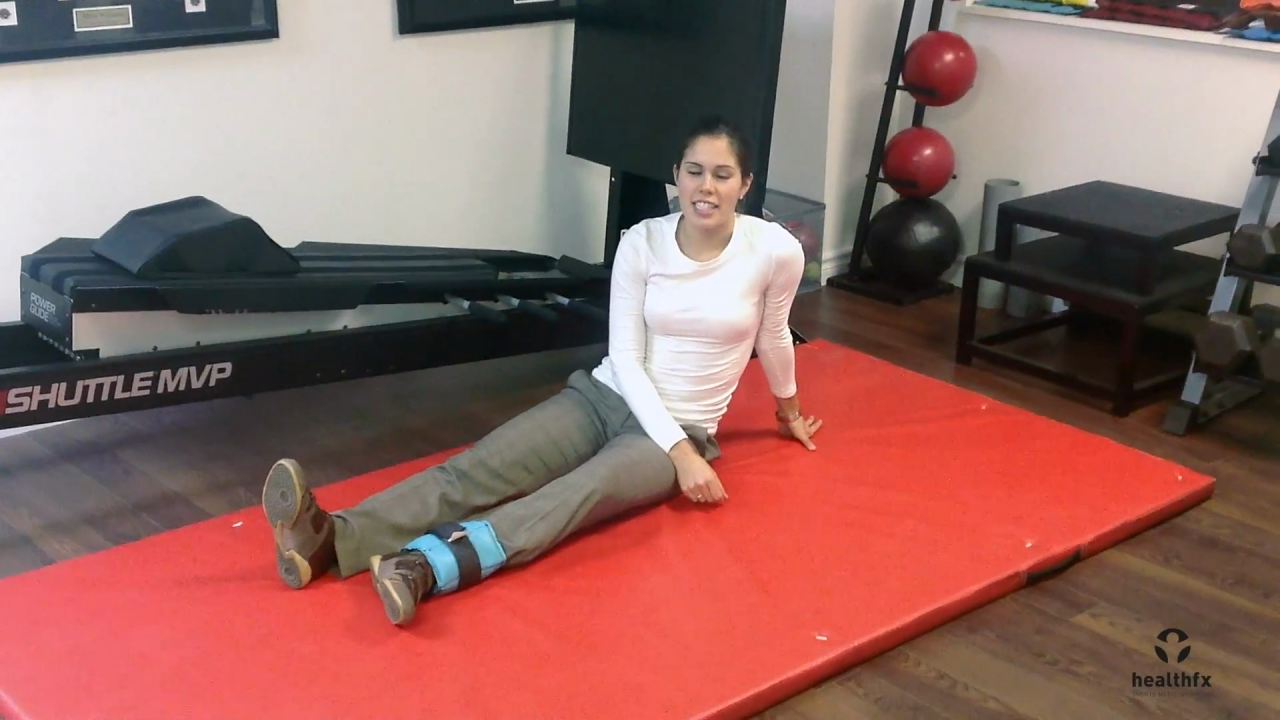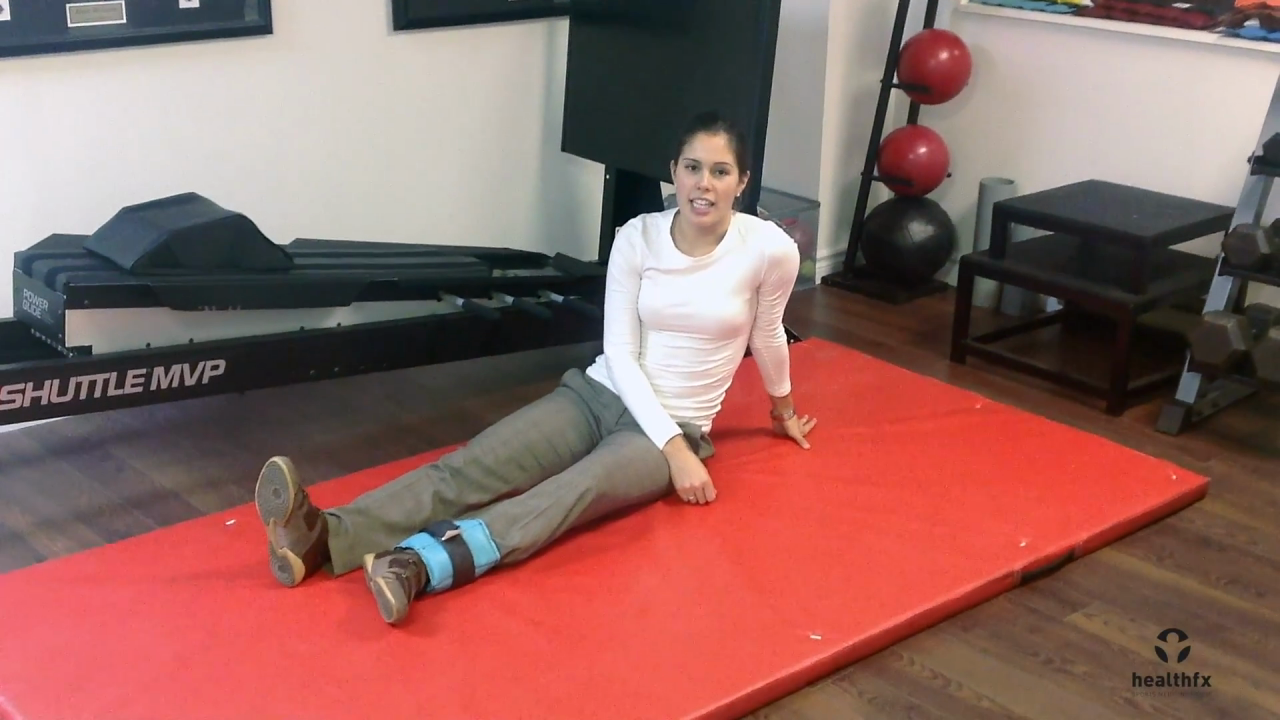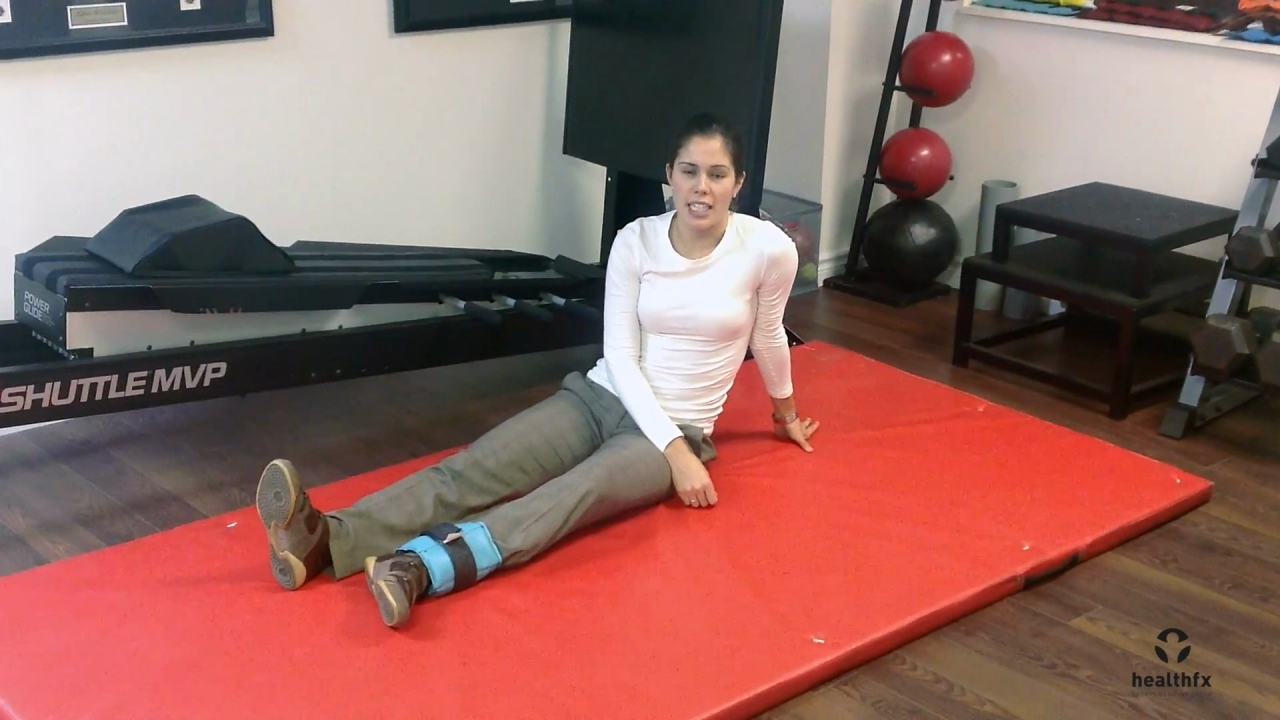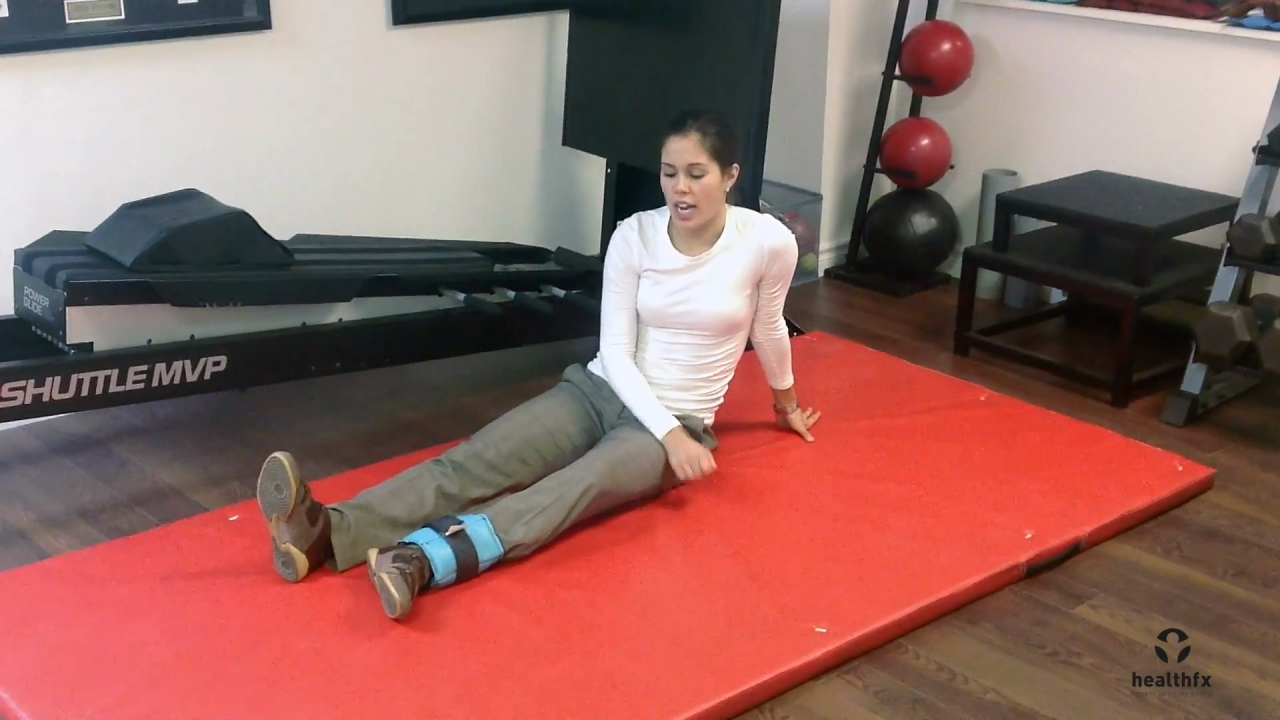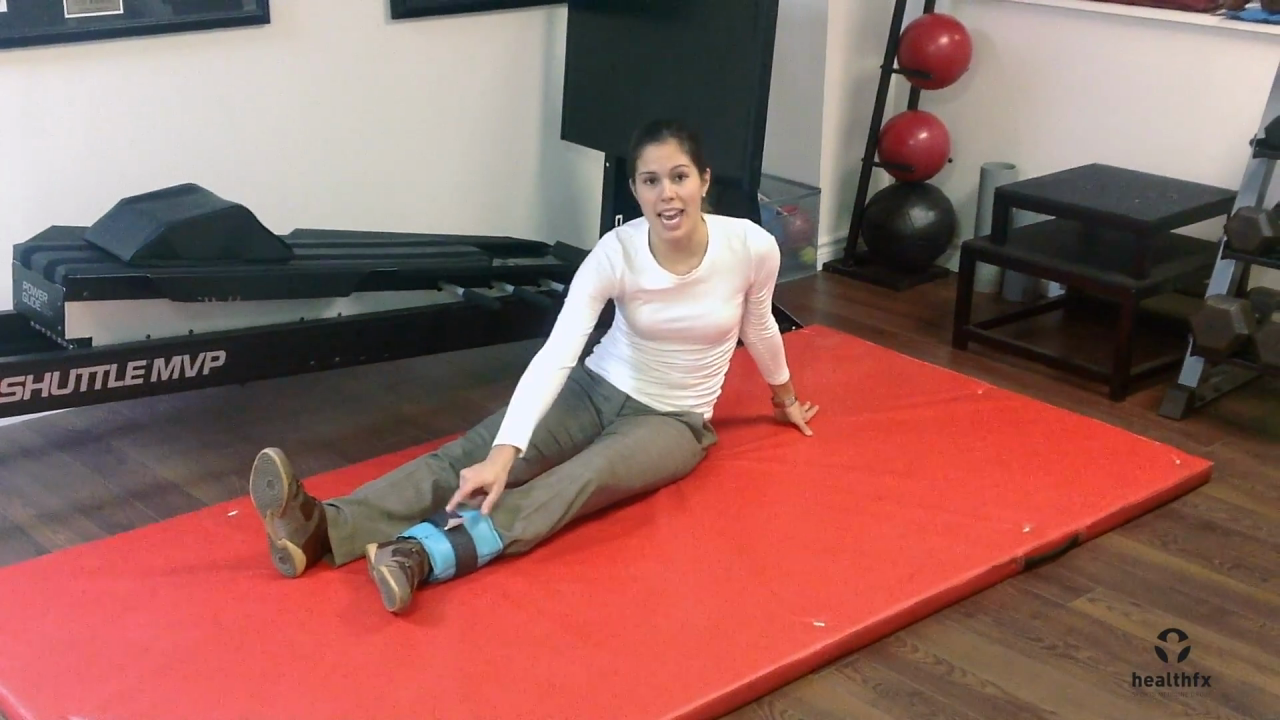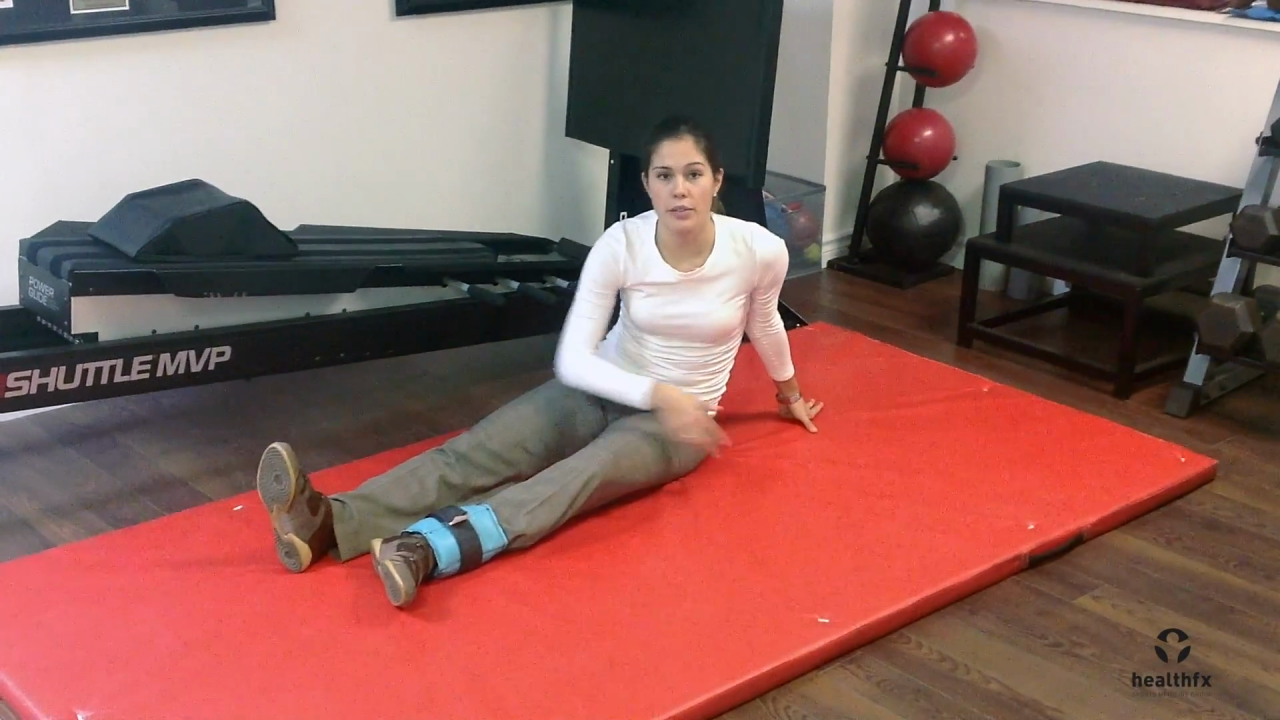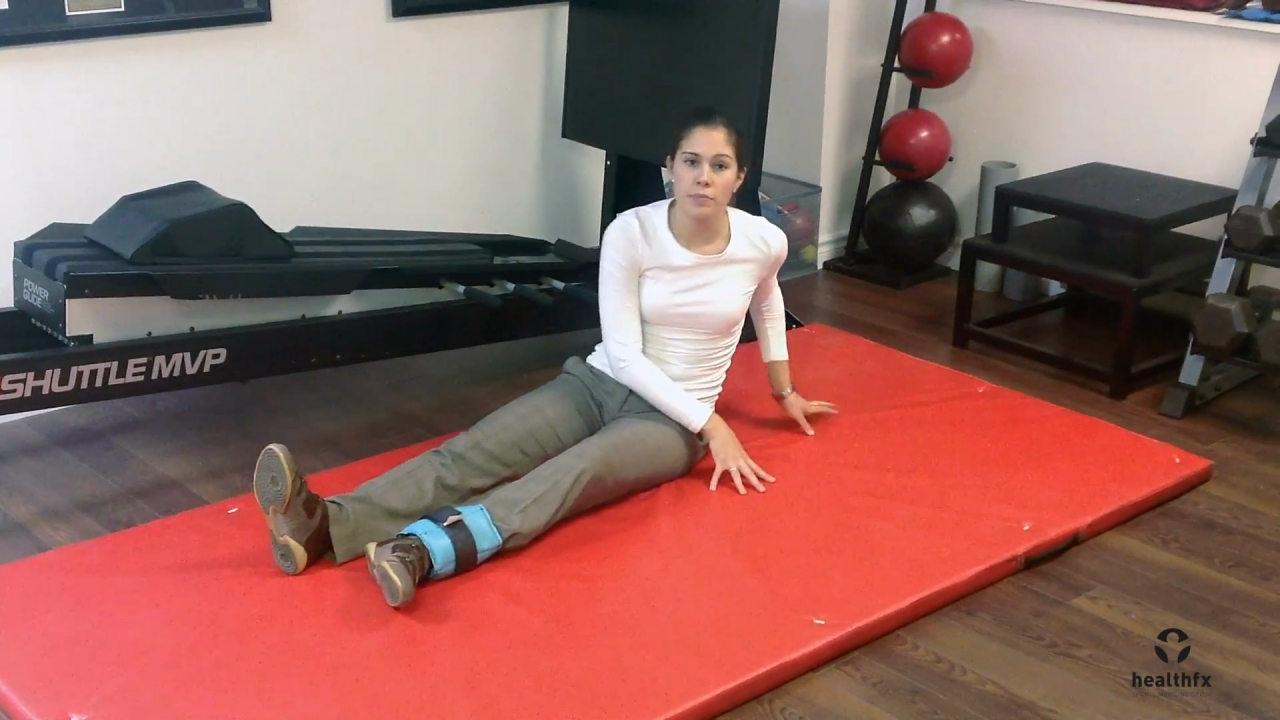
dt=0.7s
person 1, frame 1
left shoulder: (775, 251)
right shoulder: (642, 241)
left elbow: (773, 337)
right elbow: (624, 359)
left wrist: (789, 409)
right wrist: (680, 453)
left hip: (681, 428)
right hip: (602, 395)
left knee: (585, 490)
right knee: (474, 469)
left ankle: (425, 566)
right ankle: (329, 538)
person 1, frame 2
left shoulder: (770, 249)
right shoulder: (637, 236)
left elbow: (767, 335)
right elbow: (620, 354)
left wrist: (783, 409)
right wrist: (672, 448)
left hip: (677, 426)
right hip: (598, 393)
left knee: (580, 488)
right knee: (471, 465)
left ankle: (420, 564)
right ankle: (324, 535)
person 1, frame 3
left shoulder: (768, 249)
right shoulder: (635, 240)
left elbow: (768, 337)
right elbow: (620, 358)
left wrist: (785, 412)
right wrist: (673, 453)
left hip: (678, 429)
right hip: (599, 396)
left knee: (581, 491)
right knee: (473, 469)
left ankle: (421, 568)
right ankle: (324, 539)
person 1, frame 4
left shoulder: (768, 242)
right shoulder: (634, 235)
left elbow: (768, 328)
right elbow: (615, 352)
left wrist: (786, 403)
right wrist: (668, 433)
left hip: (683, 421)
right hip: (599, 389)
left knee: (587, 481)
right knee: (474, 459)
left ankle: (424, 559)
right ankle: (326, 530)
person 1, frame 5
left shoulder: (753, 247)
right shoulder: (615, 254)
left elbow: (759, 327)
right elbow: (555, 356)
left wrist: (784, 397)
right wrist: (503, 453)
left hip: (672, 422)
right hip: (598, 389)
left knee: (589, 476)
right knee: (470, 455)
left ankle: (423, 554)
right ankle: (322, 527)
person 1, frame 6
left shoulder: (760, 251)
right shoulder: (620, 246)
left elbow: (764, 324)
right elbow: (572, 360)
left wrist: (788, 393)
right wrist: (659, 393)
left hip: (680, 417)
right hip: (608, 392)
left knee: (592, 471)
right knee: (476, 450)
left ankle: (427, 549)
right ankle: (327, 521)
person 1, frame 7
left shoulder: (765, 243)
right shoulder: (630, 232)
right elbow: (623, 354)
left wrist: (783, 386)
right wrist: (709, 425)
left hip: (671, 420)
right hip: (597, 383)
left knee: (585, 467)
right knee: (473, 452)
left ankle: (422, 550)
right ankle: (324, 524)
